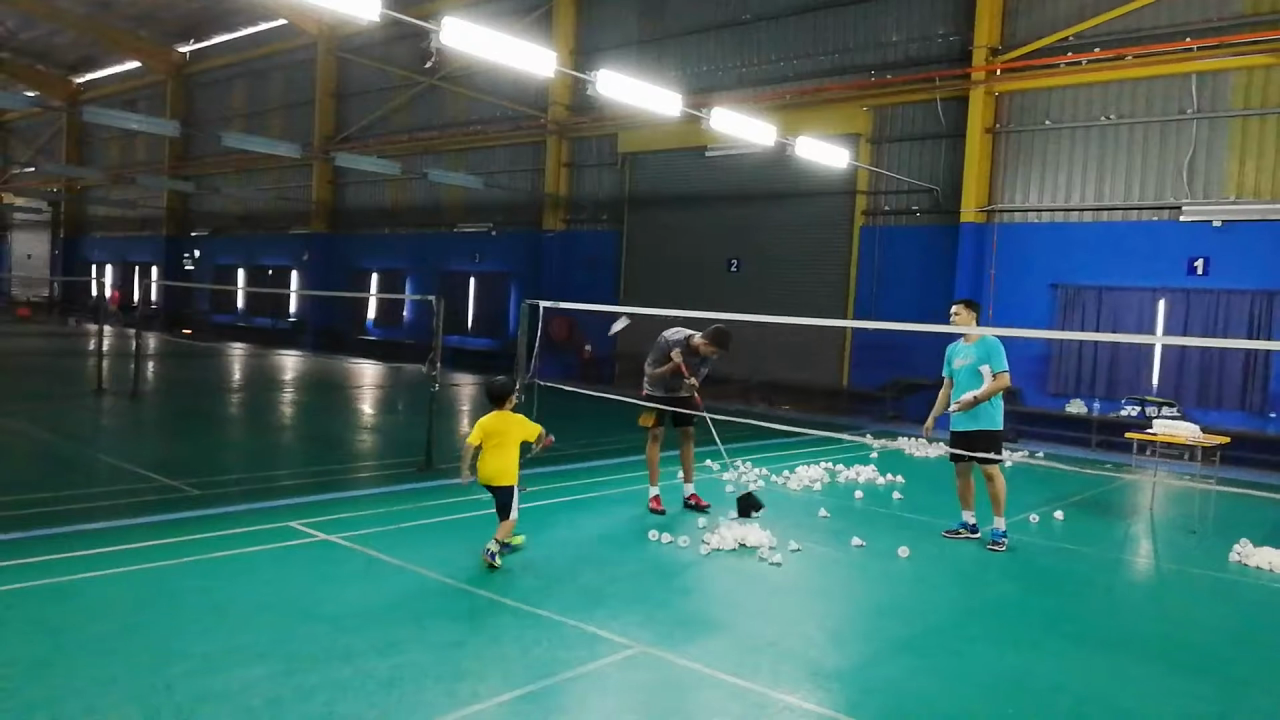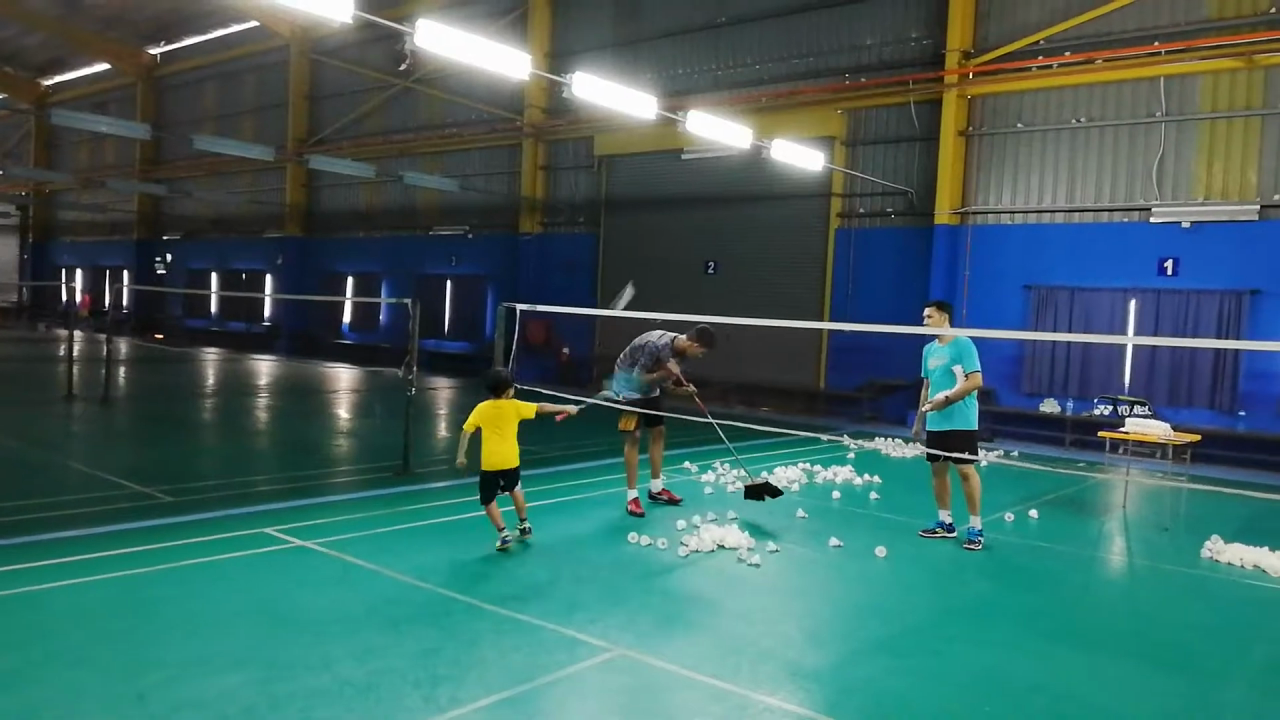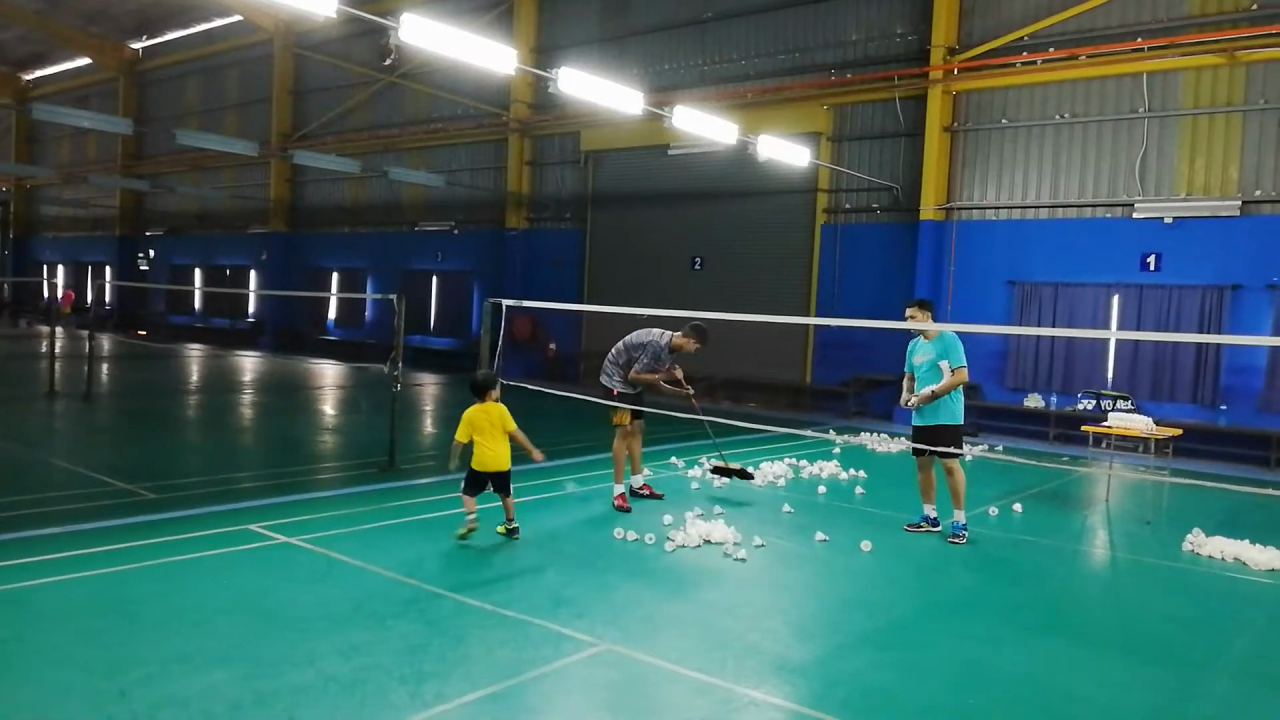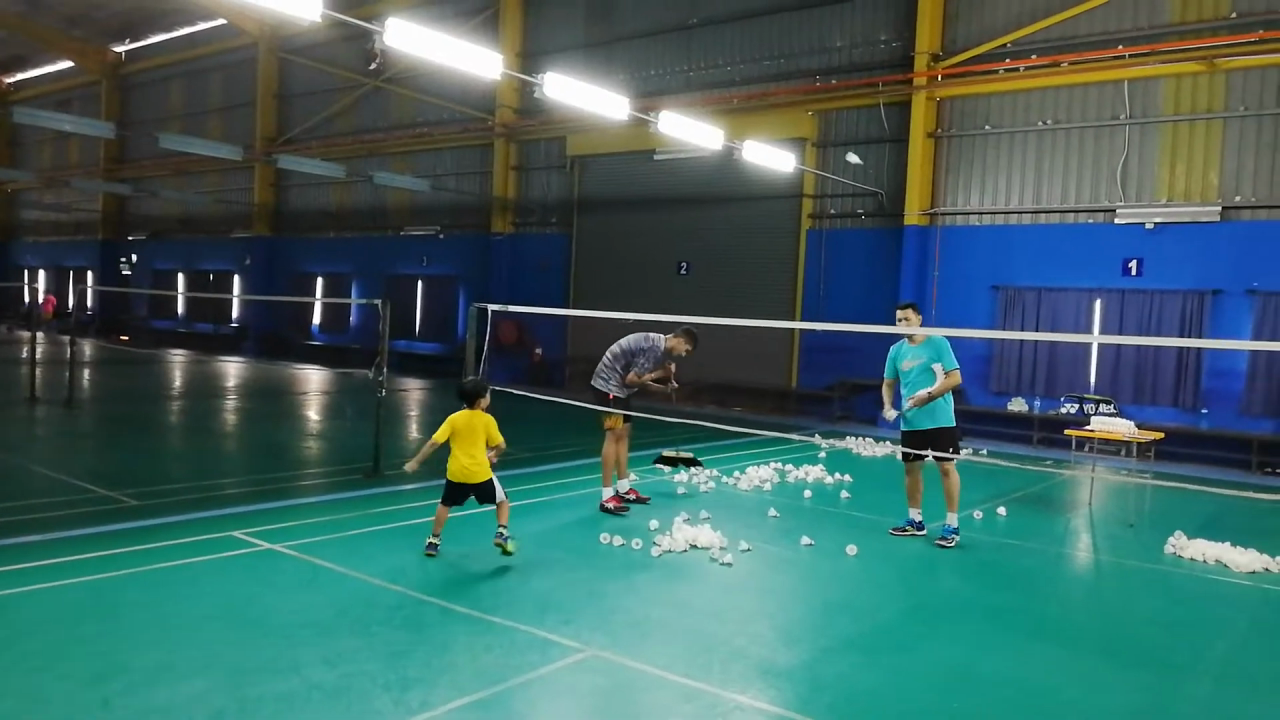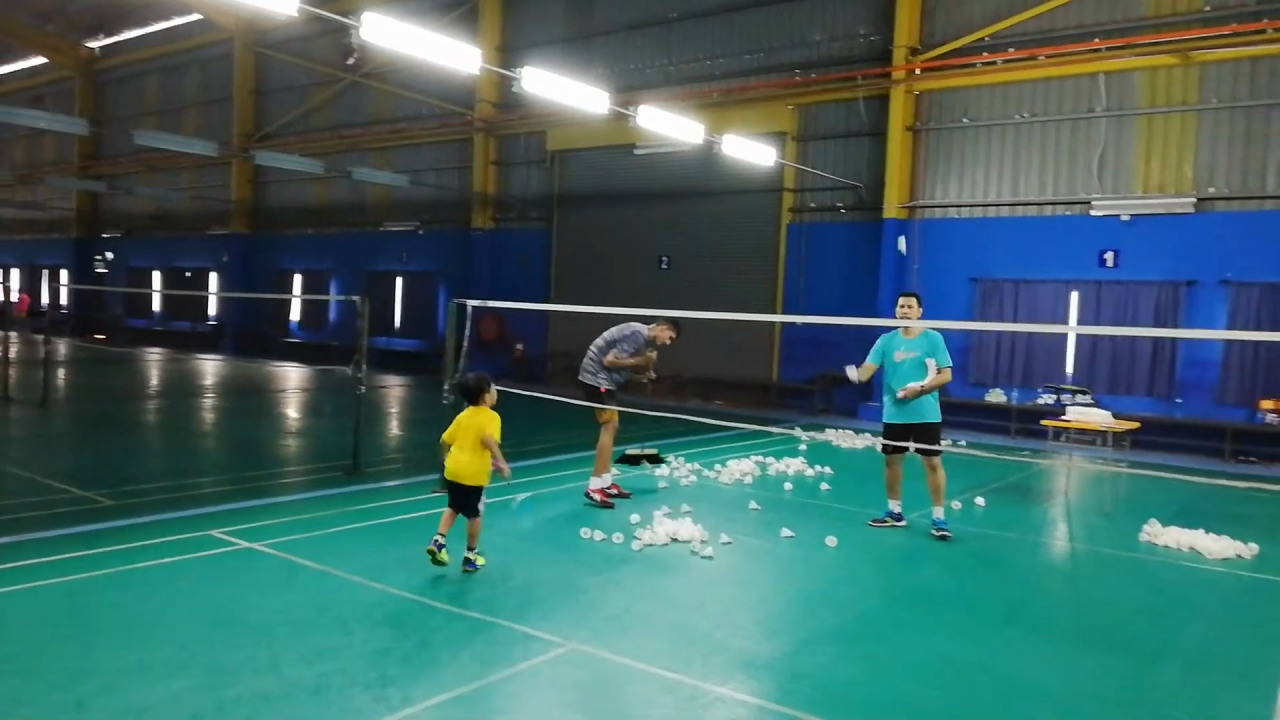
dt=0.3s
person 1, frame 1
left shoulder: (991, 344)
right shoulder: (952, 349)
left elbow: (1003, 381)
right elbow: (947, 387)
left wrist: (973, 399)
right wrist: (933, 417)
left hip: (986, 422)
right hip: (959, 422)
left knee: (991, 471)
right knee: (962, 470)
left ankle: (1000, 529)
right ankle: (969, 523)
person 1, frame 2
left shoulder: (963, 345)
right shoulder: (928, 349)
left elbow: (976, 381)
left wrist: (946, 399)
right wrist: (919, 418)
left hip: (960, 422)
right hip: (935, 423)
left knee: (966, 470)
right knee: (938, 469)
left ankle: (976, 528)
right ankle: (945, 522)
person 1, frame 3
left shoulder: (949, 340)
right shoulder: (914, 345)
left elbow: (962, 376)
right elbow: (909, 378)
left wrist: (931, 394)
right wrist: (906, 394)
left hip: (947, 416)
right hip: (921, 417)
left knee: (950, 464)
right knee: (923, 463)
left ankle: (960, 522)
right ankle: (930, 516)
person 1, frame 4
left shoulder: (938, 344)
right shoulder: (896, 350)
left elbow: (955, 378)
right elbow: (888, 384)
left wrist: (927, 396)
right wrist: (888, 405)
left hip: (940, 419)
right hip: (910, 422)
left knee: (946, 467)
right knee: (911, 468)
left ankle: (951, 526)
right ankle: (915, 520)
person 1, frame 5
left shoulder: (933, 339)
right shoulder: (887, 340)
left elbow: (946, 375)
right elbow: (867, 370)
left wrist: (920, 389)
right wrist: (856, 374)
left hip: (926, 414)
right hip: (894, 414)
left knee: (932, 462)
right knee: (892, 460)
left ankle: (939, 518)
right ankle: (894, 512)
person 2, frame 1
left shoulder: (706, 354)
right shoulder: (670, 340)
left elbow: (693, 382)
right elbow: (651, 375)
left wrist: (692, 385)
right wrist: (672, 365)
left hip: (680, 391)
right hip: (656, 389)
left knee: (688, 434)
right knee: (656, 434)
left ankle: (689, 493)
right ankle: (654, 494)
person 2, frame 2
left shoulder: (680, 351)
right shoulder: (655, 345)
left elbow: (665, 383)
right elbow: (636, 379)
left wrist: (681, 389)
right wrist: (663, 373)
left hip: (650, 390)
right hip: (629, 388)
left knee: (658, 432)
right knee: (634, 437)
left ankle: (656, 489)
right ankle: (632, 496)
person 2, frame 3
left shoulder: (668, 346)
right shoulder: (657, 345)
left elbow: (651, 379)
right elbow: (634, 376)
left wrist: (677, 391)
right wrist: (664, 376)
left hip: (631, 385)
right hip: (616, 381)
left knee: (637, 429)
right knee: (624, 431)
left ankle: (637, 484)
right ankle: (618, 492)
person 2, frame 4
left shoulder: (658, 345)
right shoulder: (655, 349)
left elbow: (637, 378)
right elbow: (632, 380)
left wrist: (663, 387)
right wrist: (660, 373)
left hip: (618, 386)
right hip: (608, 385)
left knee: (624, 433)
right knee: (614, 434)
left ankle: (623, 489)
right ankle: (607, 497)
person 2, frame 5
left shoulder: (644, 339)
right shoulder: (637, 335)
right elbow: (609, 360)
left wrist: (641, 375)
right wrist: (639, 361)
left hip: (604, 380)
right hip: (596, 377)
left knee: (610, 428)
right knee: (609, 427)
left ankle: (606, 483)
right ankle: (594, 487)
person 3, frame 1
left shoulder: (484, 422)
right shoulder: (518, 420)
left elbow: (469, 446)
right elbow: (540, 432)
left wrist: (465, 470)
right wrist: (541, 442)
left hip: (485, 475)
right hip: (505, 476)
left knee: (504, 506)
right knee: (509, 518)
left ankle: (507, 538)
right ankle: (492, 548)
person 3, frame 2
left shoulder: (481, 408)
right shoulder: (514, 406)
left elbow: (466, 432)
right elbow: (541, 408)
left wrist: (461, 455)
right wrist: (567, 408)
left hip: (490, 463)
right hip: (510, 461)
left knee: (488, 501)
right knee: (514, 490)
left ankle: (504, 534)
right ankle: (524, 525)
person 3, frame 3
left shoulder: (469, 414)
right shoulder: (500, 409)
left elbow: (459, 442)
right elbow: (515, 433)
left wrist: (454, 460)
right wrist: (533, 451)
left hip: (481, 463)
right hip: (503, 462)
left knee: (468, 492)
right knee: (505, 493)
left ankle: (471, 517)
right ankle: (511, 525)
person 3, frame 4
left shoulder: (453, 419)
right shoulder: (487, 420)
left elbow: (434, 442)
right elbow: (501, 446)
left wrist: (415, 461)
right wrist: (493, 456)
left hip: (456, 473)
right hip: (480, 473)
left knee: (445, 505)
right knee: (502, 501)
left ankle: (434, 541)
right ankle: (502, 533)
person 3, frame 5
left shoulder: (462, 416)
right shoulder: (491, 417)
left elbow: (446, 440)
right elbow: (489, 441)
left wrist: (451, 457)
right wrist: (501, 463)
left hip: (452, 470)
right hip: (473, 474)
left knee: (453, 507)
right knee: (475, 515)
left ankle: (439, 540)
right ankle: (470, 556)
